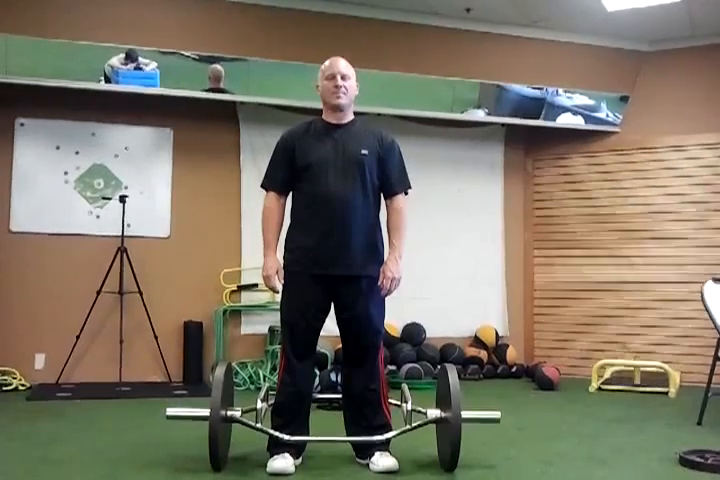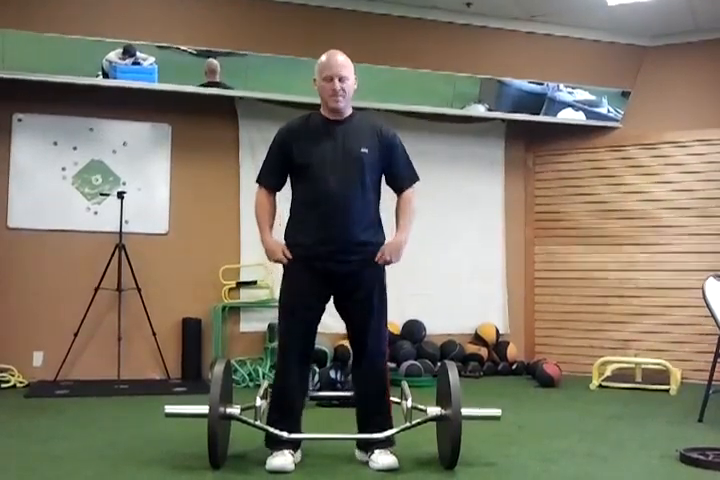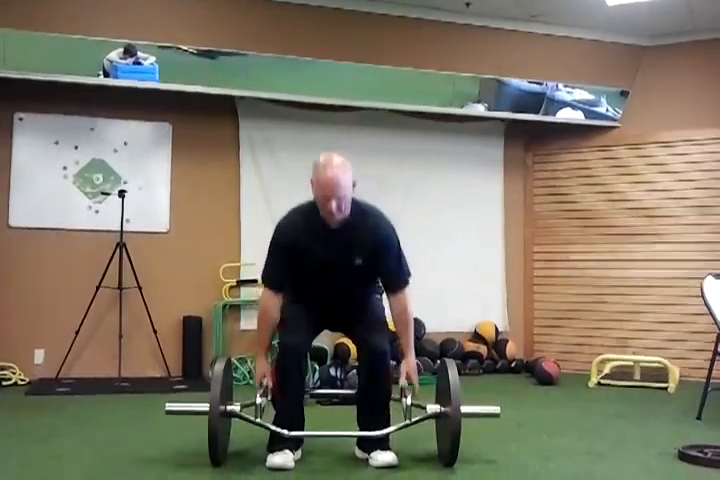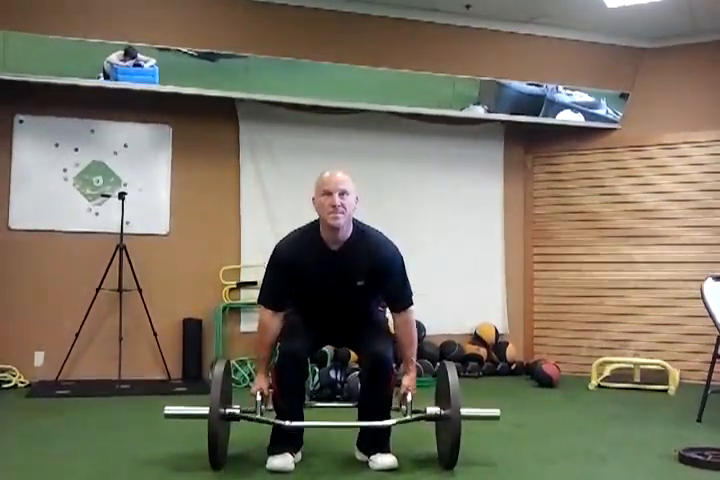
dt=0.7s
person 1, frame 1
left shoulder: (380, 142)
right shoulder: (295, 140)
left elbow: (396, 201)
right elbow: (275, 197)
left wrist: (395, 256)
right wrist: (270, 254)
left hip: (363, 269)
right hip: (304, 268)
left knee: (365, 355)
right knee: (295, 355)
left ankle: (372, 444)
right ankle: (286, 445)
person 1, frame 2
left shoulder: (379, 135)
right shoulder: (292, 134)
left elbow: (406, 188)
right elbow: (266, 189)
left wrist: (401, 235)
right wrist: (268, 237)
left hip: (364, 262)
right hip: (304, 262)
left knee: (371, 349)
right knee: (294, 348)
left ankle: (374, 441)
right ankle: (284, 441)
person 1, frame 3
left shoulder: (377, 227)
right shoulder: (292, 227)
left elbow: (398, 293)
right elbow: (272, 293)
left wrist: (409, 355)
right wrist: (262, 356)
left hip: (360, 303)
right hip: (305, 302)
left knee: (378, 350)
right knee: (289, 349)
left ankle: (374, 441)
right ankle: (285, 441)
person 1, frame 4
left shoulder: (382, 250)
right shoulder: (290, 249)
left elbow: (402, 311)
right elbow: (271, 312)
left wrist: (410, 370)
right wrist: (261, 373)
left hip: (363, 318)
right hip: (307, 317)
left knee: (381, 357)
right knee: (289, 354)
left ankle: (373, 444)
right ankle: (285, 444)
